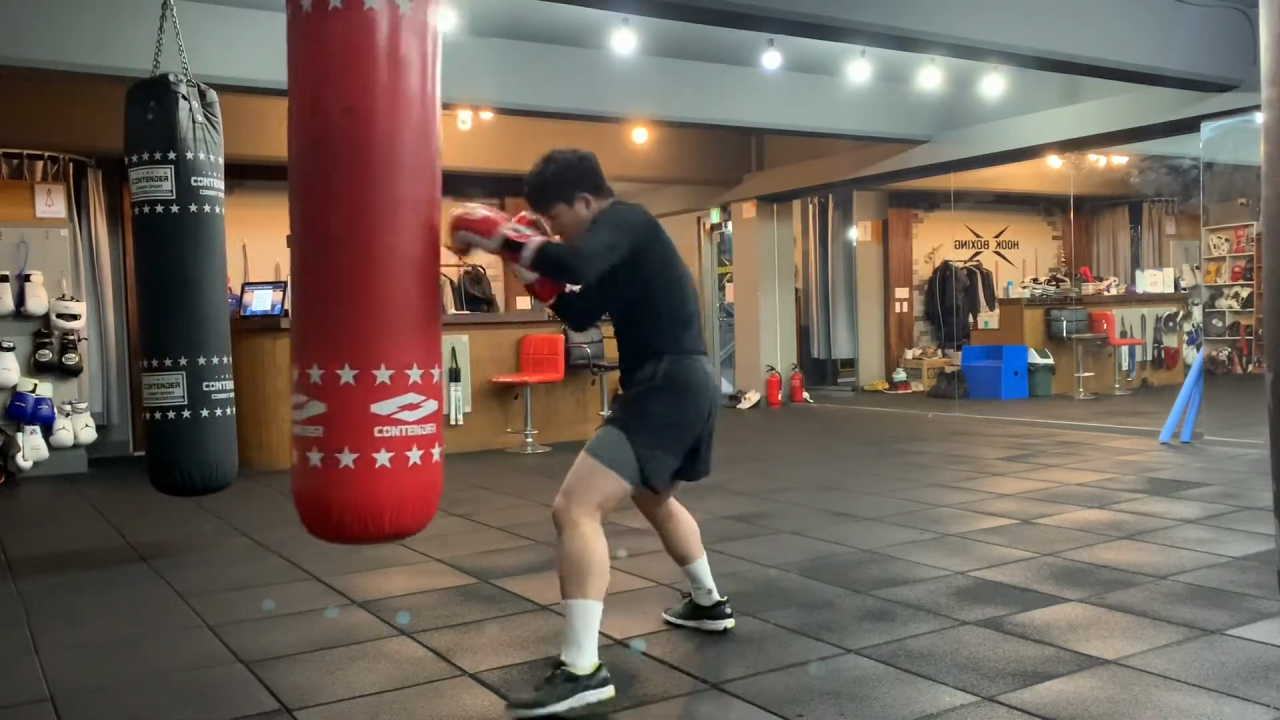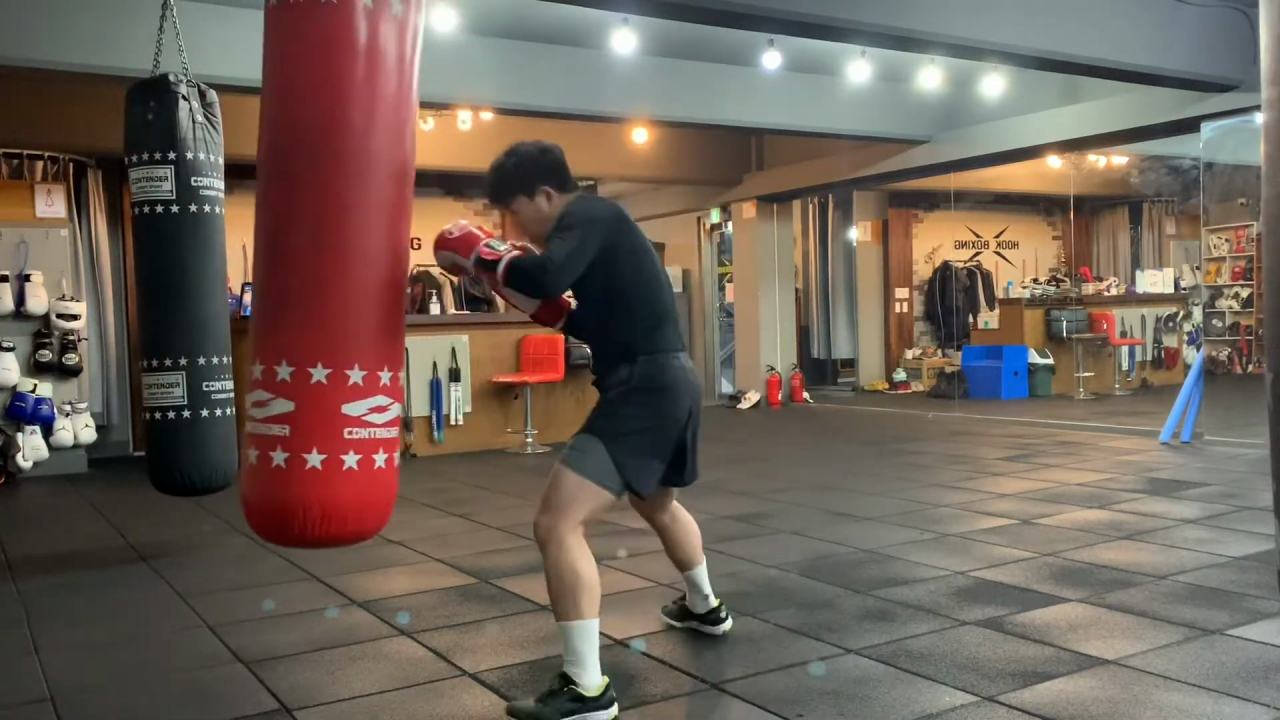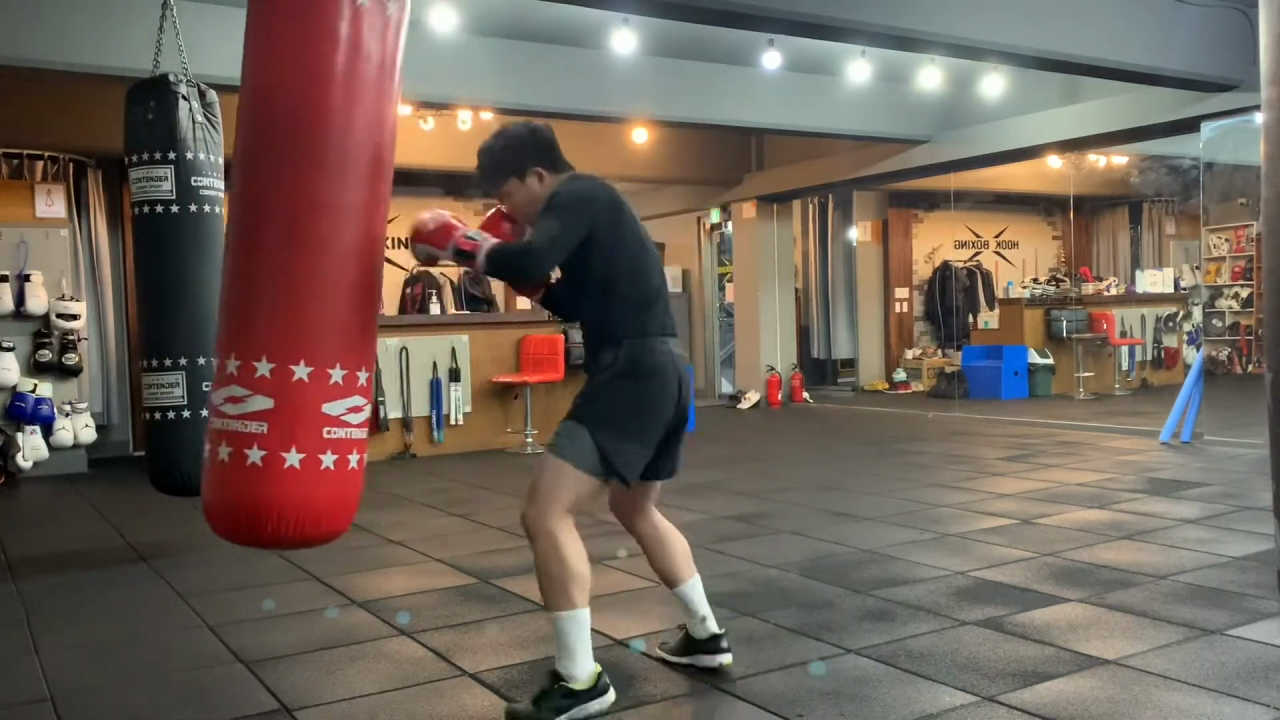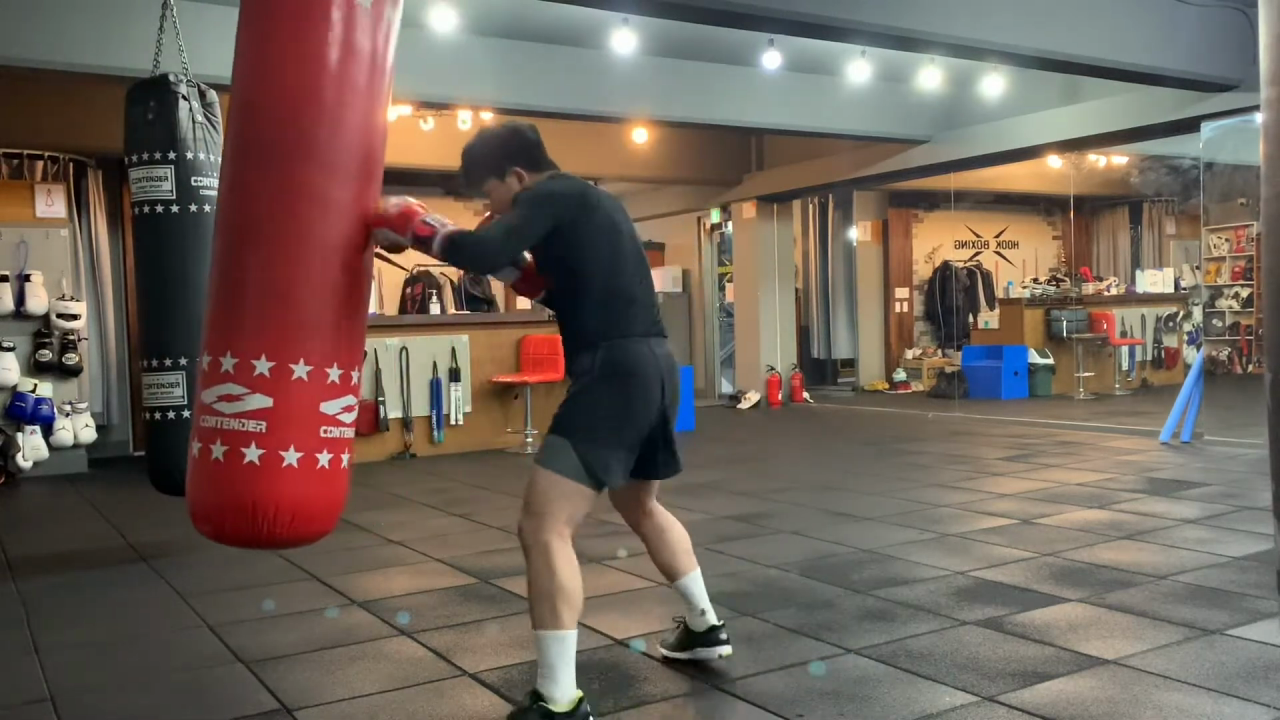
dt=0.2s
person 1, frame 1
left shoulder: (622, 220)
right shoulder: (625, 233)
left elbow: (574, 265)
right elbow: (581, 313)
left wrist: (504, 240)
right wrist: (538, 273)
left hip: (666, 387)
right hip: (688, 385)
left knee: (575, 510)
right knee: (655, 496)
left ankle: (581, 669)
right ankle: (708, 603)
person 1, frame 2
left shoulder: (588, 215)
right shoulder: (598, 227)
left elbow: (549, 274)
left wrist: (490, 260)
right wrist: (550, 307)
left hip: (643, 389)
right hip: (668, 383)
left knee: (558, 523)
right knee: (654, 501)
right ankle: (705, 606)
person 1, frame 3
left shoulder: (578, 196)
right shoulder: (593, 206)
left elbow: (531, 262)
left wrist: (460, 244)
right wrist: (539, 284)
left hip: (631, 372)
right hip: (658, 369)
left knee: (546, 513)
right knee: (635, 508)
right ankle: (705, 634)
person 1, frame 4
left shoulder: (550, 195)
right shoulder: (592, 203)
left elbow: (486, 251)
left wrist: (419, 231)
right wrist: (532, 279)
left hip: (611, 373)
right hip: (650, 366)
left knee: (544, 527)
right knee: (639, 503)
right ankle: (705, 626)
